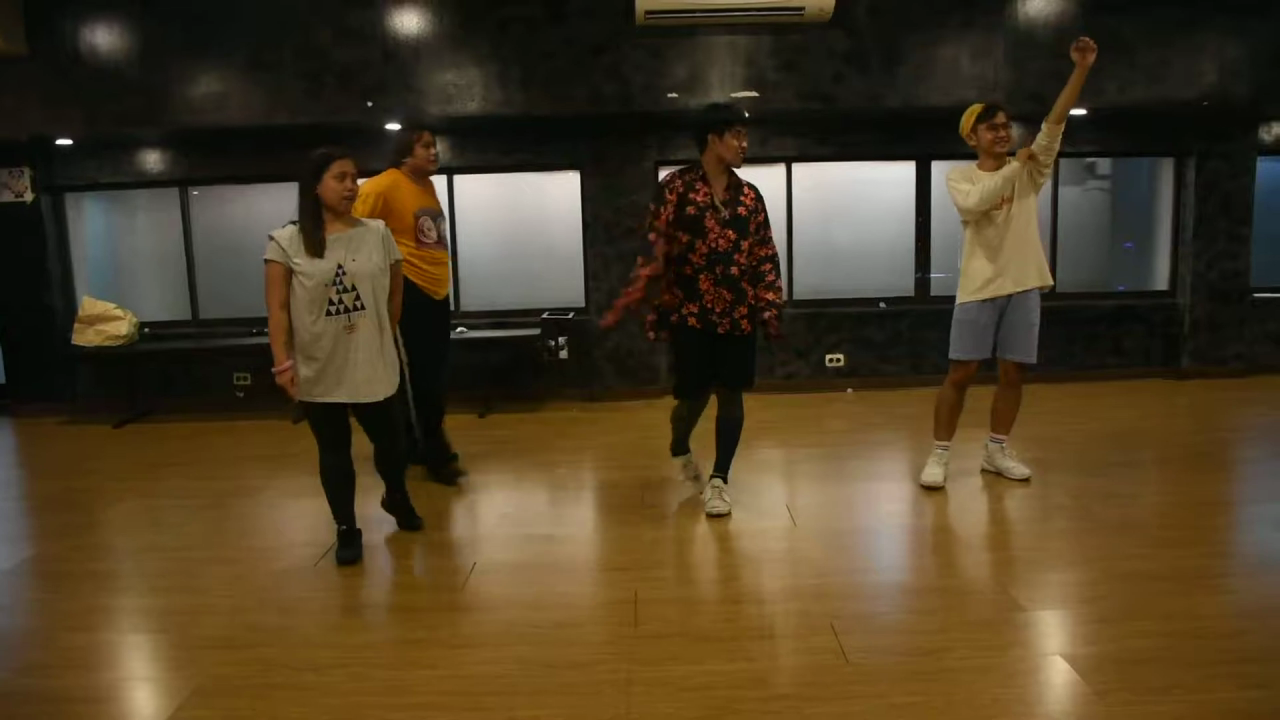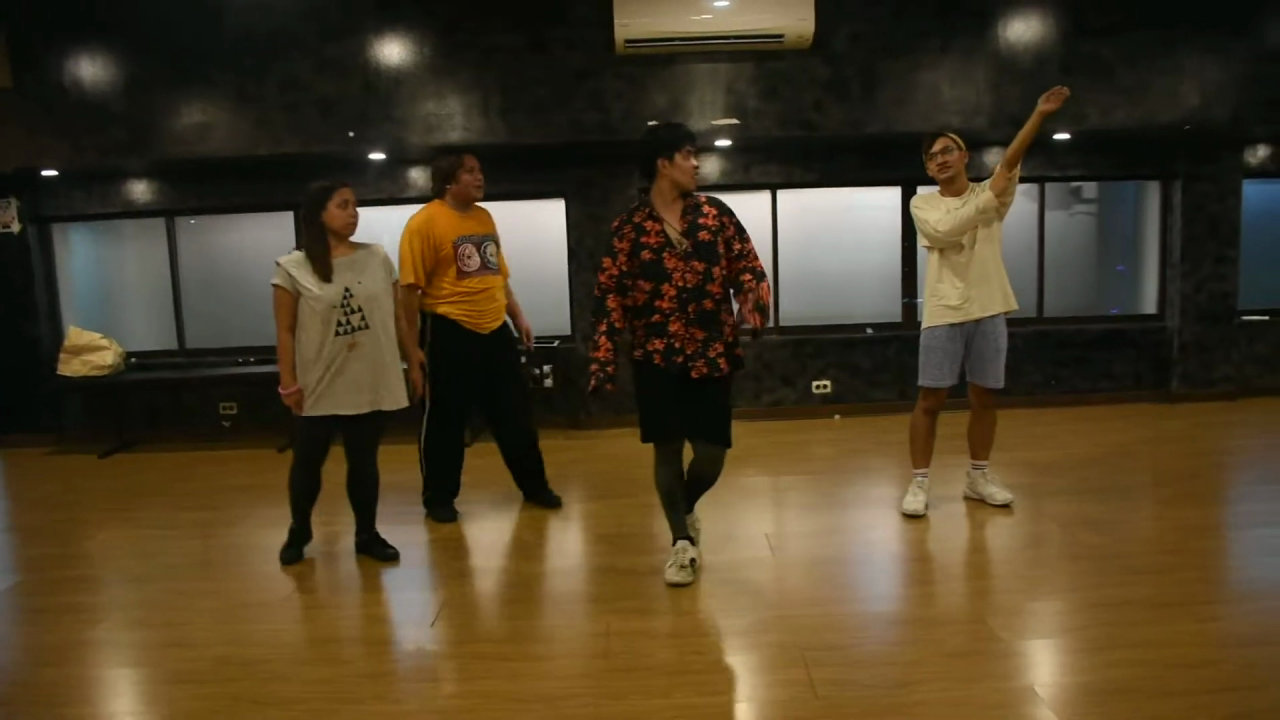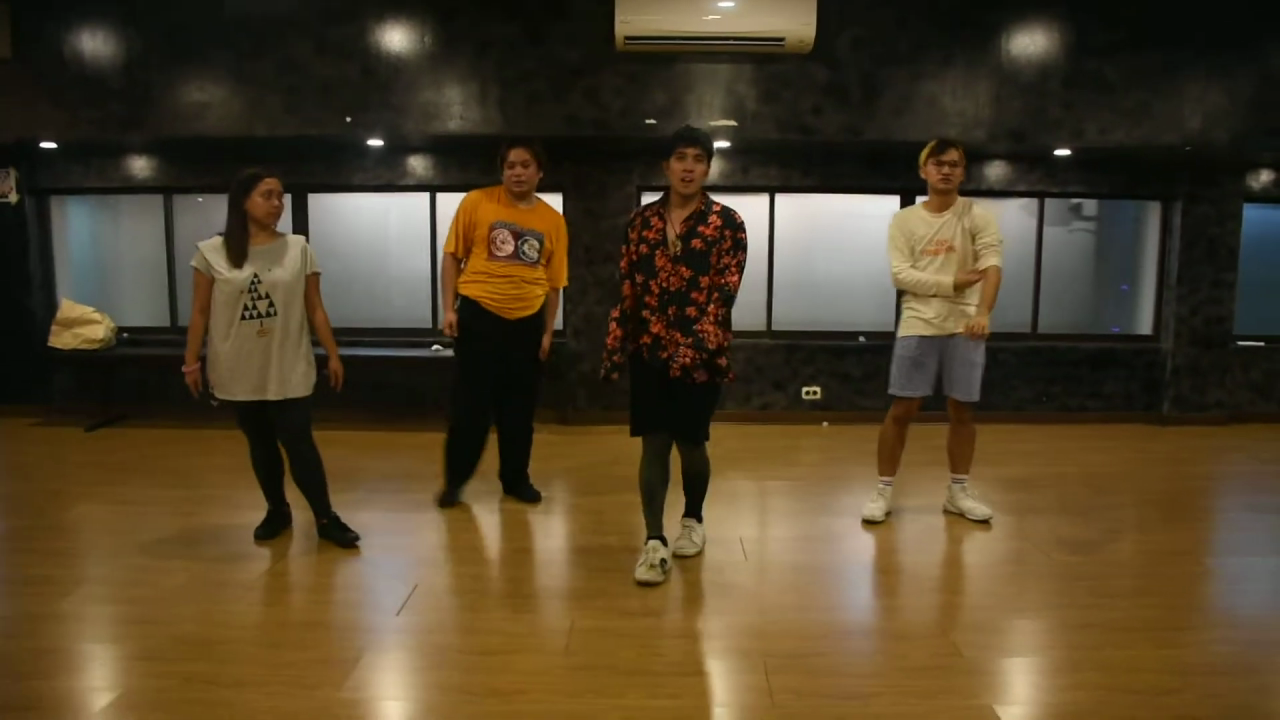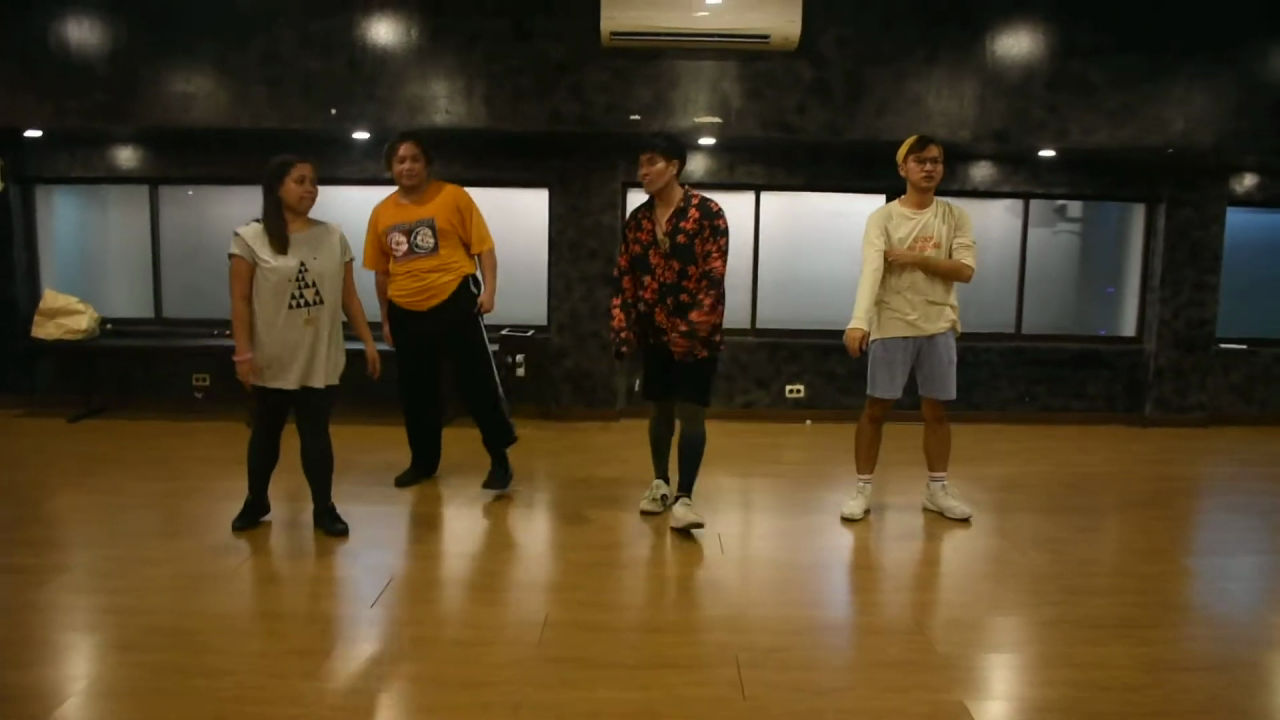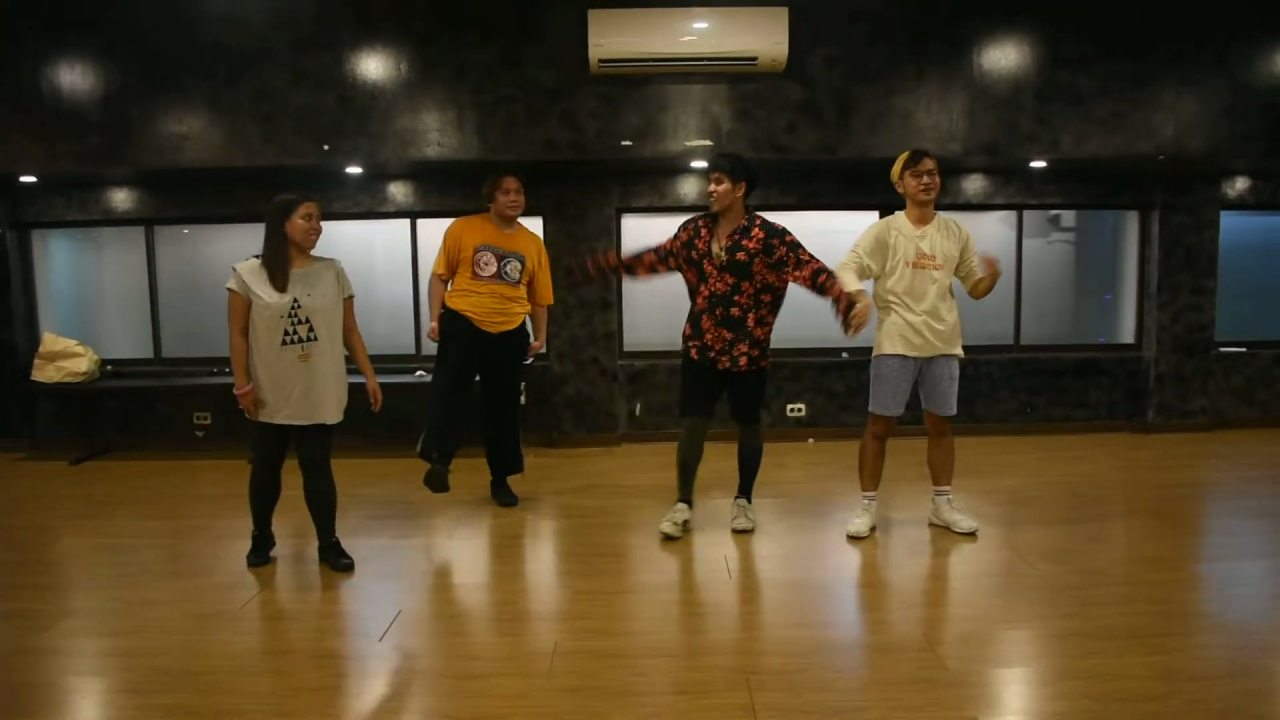
dt=1s
person 1, frame 1
left shoulder: (749, 195)
right shoulder: (677, 186)
left elbow: (765, 256)
right elbow: (657, 244)
left wrist: (769, 304)
right wrist: (632, 296)
left hip: (737, 314)
right hip: (688, 312)
left knee: (731, 396)
right knee: (693, 397)
left ankle: (719, 479)
right ankle: (679, 449)
person 1, frame 2
left shoulder: (716, 213)
right shoulder: (628, 227)
left elbow: (749, 267)
right elbow: (610, 296)
left wrist: (753, 302)
right wrist: (603, 358)
left hip: (711, 355)
right hip: (655, 358)
left knee: (711, 454)
right knee: (667, 449)
left ankle: (686, 505)
right ankle: (682, 542)
person 1, frame 3
left shoulder: (727, 223)
right shoulder: (642, 219)
left elbow: (725, 292)
right elbow: (628, 286)
left wrist: (700, 342)
right wrist: (616, 343)
left hip: (700, 355)
right hip: (648, 352)
left knee: (690, 443)
right knee: (654, 444)
left ankle: (693, 519)
right ankle: (654, 542)
person 1, frame 4
left shoulder: (707, 212)
right shoulder: (637, 220)
left elbow: (714, 276)
right elbow: (624, 278)
left wrist: (695, 326)
right wrist: (621, 326)
left hip: (695, 332)
right hip: (653, 331)
left knee: (690, 413)
right knee: (660, 408)
left ankle: (684, 499)
right ankle: (660, 483)
person 1, frame 5
left shoulder: (767, 234)
right shoulder: (695, 229)
left elbow: (806, 268)
right elbow: (657, 259)
left wrist: (841, 296)
right wrist: (604, 265)
left hip: (747, 348)
right hip: (700, 346)
left knee: (748, 425)
right knee: (693, 424)
left ankle: (743, 501)
right ankle: (683, 504)
person 2, frame 1
left shoulder: (1031, 172)
right shoulder: (959, 177)
left elbow: (1055, 123)
right elbow: (974, 204)
left wrist: (1081, 69)
right wrist: (1014, 166)
left hip: (1023, 286)
right hip: (978, 288)
left knee: (1012, 374)
right knee: (960, 373)
left ankle: (996, 451)
right ankle: (940, 454)
person 2, frame 2
left shoulder: (991, 193)
right shoulder: (922, 204)
left elbow: (1012, 159)
right elbow: (946, 232)
left wrist: (1040, 114)
right wrist: (988, 196)
left hip: (989, 311)
right hip: (943, 313)
left knee: (984, 397)
right knee: (930, 399)
left ankle: (979, 477)
right ankle: (919, 483)
person 2, frame 3
left shoulder: (978, 215)
right shoulder: (904, 220)
left elbow: (992, 268)
right elbow: (900, 276)
left wrist: (982, 313)
right wrist: (951, 282)
left hip: (964, 327)
right hip: (917, 326)
left knee: (962, 411)
right knee: (901, 410)
left ankle: (958, 492)
right ankle: (884, 491)
person 2, frame 4
left shoulder: (955, 216)
right shoulder: (883, 218)
left elbow: (965, 271)
right elbow: (872, 270)
left wrist: (919, 259)
right wrist: (858, 321)
left hip: (939, 327)
right hip: (892, 326)
left knee: (936, 411)
right knee: (876, 408)
left ankle: (937, 490)
right ankle: (863, 489)
person 2, frame 5
left shoulder: (956, 233)
right shoulder: (885, 230)
left elbow: (975, 288)
right elbow: (848, 268)
left wrist: (993, 275)
right wrist: (860, 297)
left hip: (942, 345)
right hip: (894, 344)
left knee: (940, 424)
right knee: (879, 425)
left ankle: (942, 504)
right ankle: (868, 506)
person 3, frame 1
left shoulder: (377, 234)
right shoulder: (286, 242)
left elbow: (394, 297)
right elbow: (277, 308)
left wrist: (380, 341)
right wrist: (283, 363)
left hip: (373, 365)
right hip: (317, 370)
left knee: (389, 439)
right knee: (333, 450)
left ankle: (397, 498)
right ankle: (347, 530)
person 3, frame 2
left shoulder: (377, 258)
right shoulder: (292, 268)
left elbow: (397, 319)
right elbow: (285, 331)
left wrist: (414, 365)
right wrist: (288, 383)
left hip: (372, 383)
right hip: (319, 388)
left knee: (364, 461)
right knee: (308, 461)
left ankle: (367, 534)
right ankle: (299, 529)
person 3, frame 3
left shoulder: (298, 249)
right shoulder: (212, 252)
left elbow: (315, 308)
right elbow: (201, 313)
left wrist: (333, 355)
right wrist: (191, 362)
left hip: (289, 369)
right hip: (239, 372)
left knee: (299, 443)
right knee: (260, 444)
left ankle: (326, 518)
right ankle: (278, 511)
person 3, frame 4
left shoulder: (333, 236)
right shoulder: (250, 238)
left elbow: (348, 296)
right elbow: (240, 300)
left wrist: (368, 342)
right wrist: (243, 353)
left hip: (320, 358)
right hip: (271, 359)
left knee: (315, 432)
right knee: (265, 432)
left ankle: (324, 507)
right ankle: (256, 501)
person 3, frame 5
left shoulder: (333, 272)
right shoulder: (248, 274)
left elbow: (349, 331)
right elbow: (238, 334)
left wrist: (369, 375)
right wrist: (243, 385)
left hip: (319, 393)
right hip: (270, 395)
left knee: (317, 467)
right knee: (266, 467)
left ankle: (328, 542)
right ankle: (261, 535)
person 4, frame 1
left shoulder: (427, 186)
right shoulder: (384, 187)
left hip: (436, 293)
right hip: (406, 292)
left knee: (432, 374)
right knee: (419, 376)
left ankle: (419, 447)
right ankle: (436, 454)
person 4, frame 2
left shoulder: (484, 217)
right shoulder: (425, 222)
right elbow: (409, 287)
left wrist: (518, 316)
left hip: (496, 330)
right hip: (451, 333)
left knee: (514, 412)
right knee: (446, 419)
left ankle: (534, 484)
right ankle: (438, 497)
person 4, frame 3
left shoulder: (554, 221)
right shoulder: (476, 203)
left elbow: (553, 282)
right elbow: (452, 256)
left wrist: (547, 331)
right wrist: (449, 307)
left hip: (527, 322)
right hip: (478, 315)
left knee: (519, 405)
right knee: (471, 401)
left ankle: (515, 478)
right ankle: (454, 478)
person 4, frame 4
left shoulder: (453, 196)
right shoulder: (381, 212)
left elbow: (483, 246)
right elbow: (381, 271)
left wrist: (489, 289)
right wrist: (386, 319)
left hip: (454, 304)
right hip: (406, 313)
left knee: (478, 380)
right knee: (416, 392)
left ankle: (499, 457)
right ankle: (423, 462)
person 4, frame 5
left shoulder: (533, 243)
right shoulder: (463, 229)
left elbow: (539, 297)
right elbow: (440, 276)
left wrist: (540, 336)
right wrist: (434, 317)
left hip: (509, 335)
right hip: (462, 325)
left knee: (503, 408)
right knee: (448, 393)
left ankle: (501, 480)
right ankle: (438, 461)
